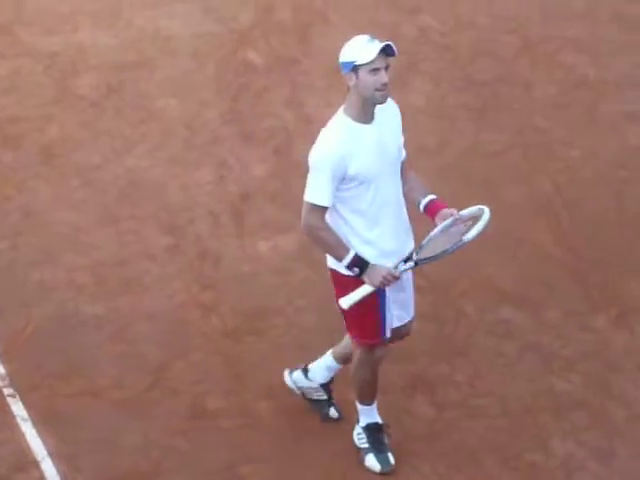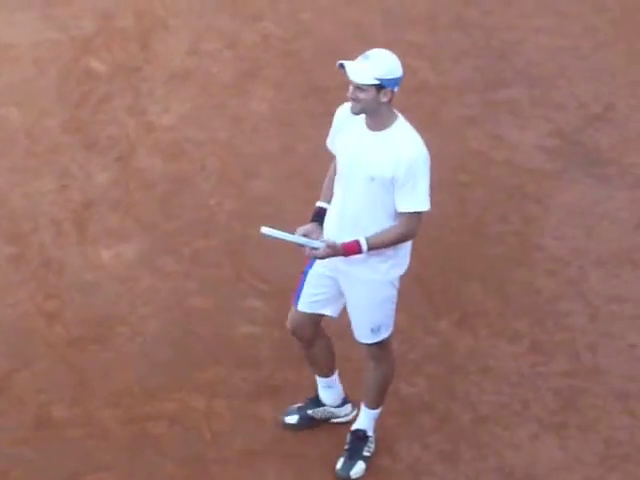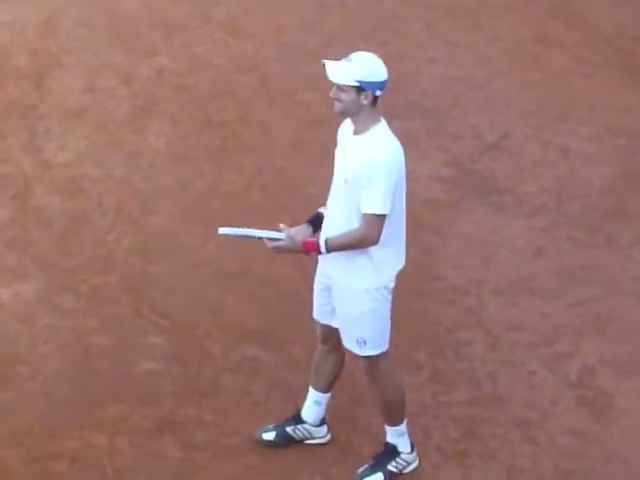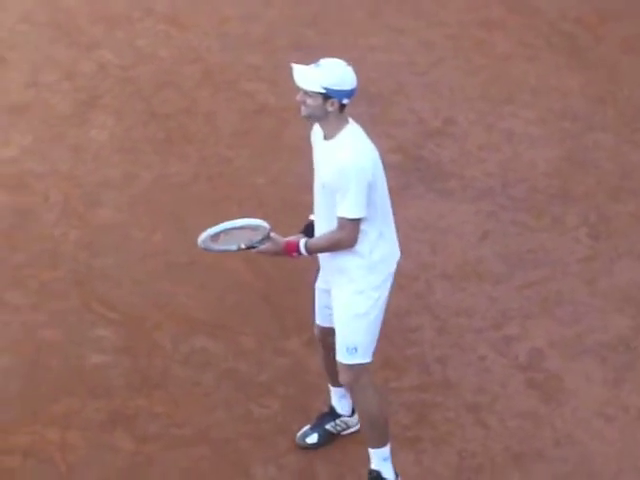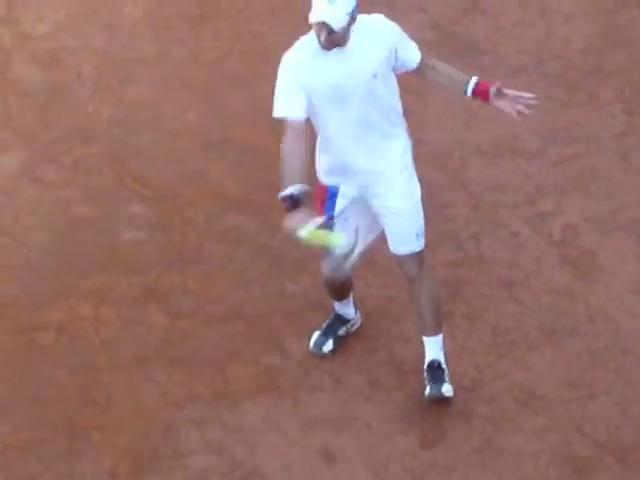
dt=1s
person 1, frame 1
left shoulder: (389, 112)
right shoulder: (333, 146)
right elbow: (312, 221)
left wrist: (434, 207)
right wrist: (362, 267)
left hip: (399, 251)
right hip: (361, 264)
left knee: (394, 331)
right knee: (372, 346)
left ankle: (311, 377)
right ankle: (369, 426)
person 1, frame 2
left shoulder: (409, 152)
right shoulder: (345, 117)
left elbow: (408, 226)
left wrist: (348, 248)
right wrist: (318, 217)
left hip: (375, 265)
right hip: (332, 250)
left knee: (375, 347)
right knee: (301, 325)
left ankle: (363, 430)
right ankle: (331, 398)
person 1, frame 3
left shoulder: (380, 155)
right shoulder: (348, 130)
left elbow: (370, 234)
left wrist: (309, 245)
right wrist: (315, 222)
left hip: (365, 275)
right hip: (336, 263)
left knee: (374, 363)
right knee: (327, 338)
right ankle: (311, 421)
person 1, frame 4
left shoulder: (352, 158)
right shoulder: (321, 133)
left elbow: (347, 236)
left wrist: (290, 247)
right wrist: (309, 229)
left hip: (361, 273)
right hip: (333, 264)
left knee: (354, 375)
right knee: (326, 337)
right ankle: (342, 414)
person 1, frame 5
left shoulder: (378, 32)
right shoulder: (297, 63)
left elbow: (426, 66)
right elbow: (294, 135)
left wrist: (485, 90)
right wrist: (295, 200)
left hip: (393, 170)
right hip: (339, 178)
left knee: (414, 268)
right knee: (333, 271)
left ankle: (435, 361)
right ankle: (345, 314)
